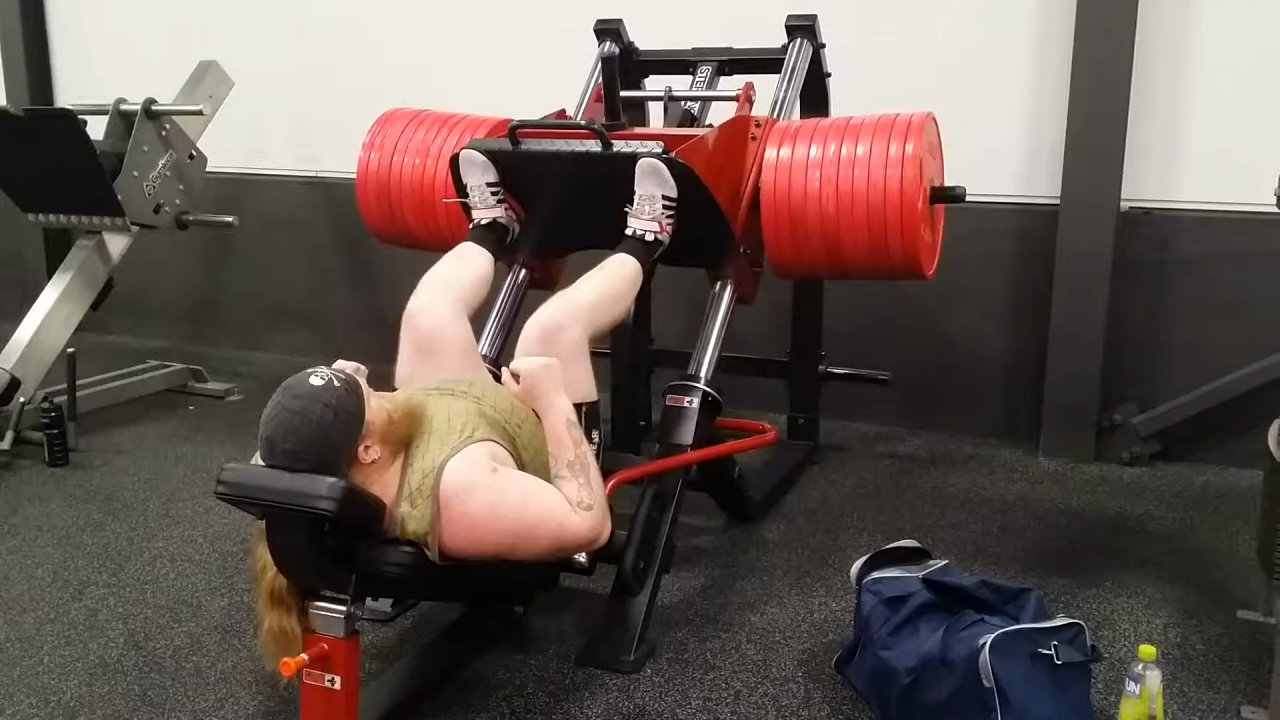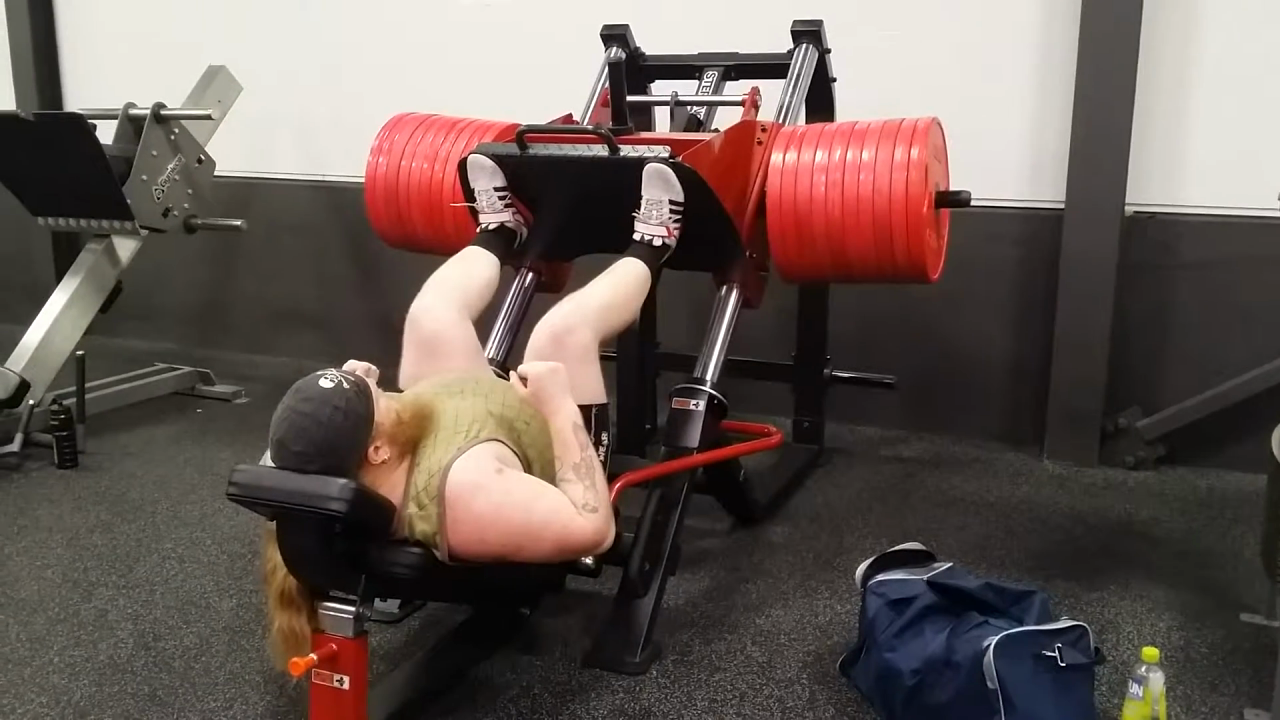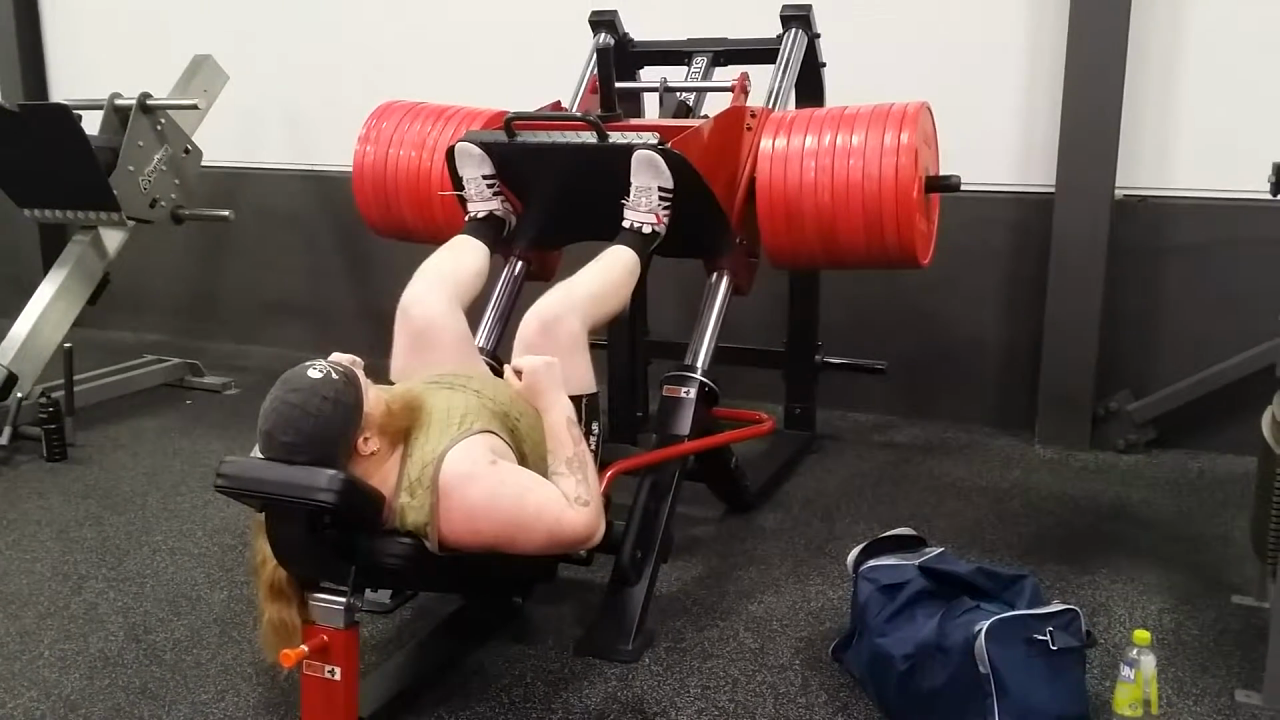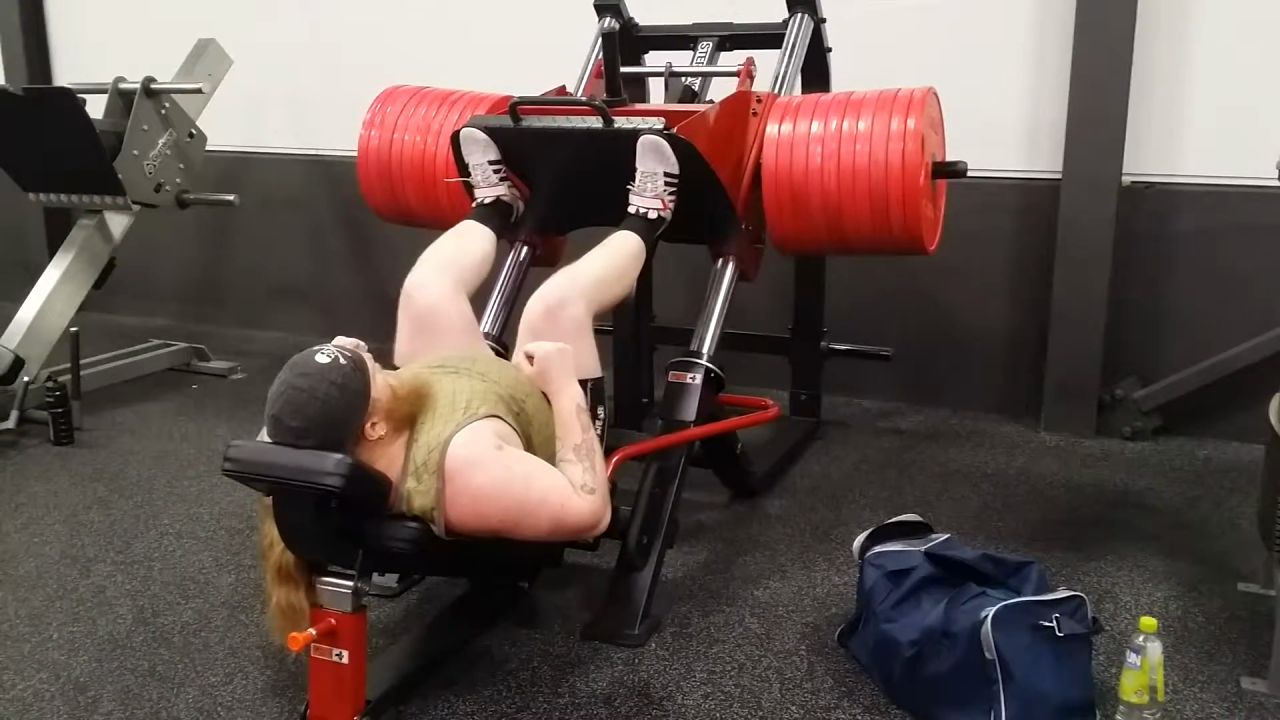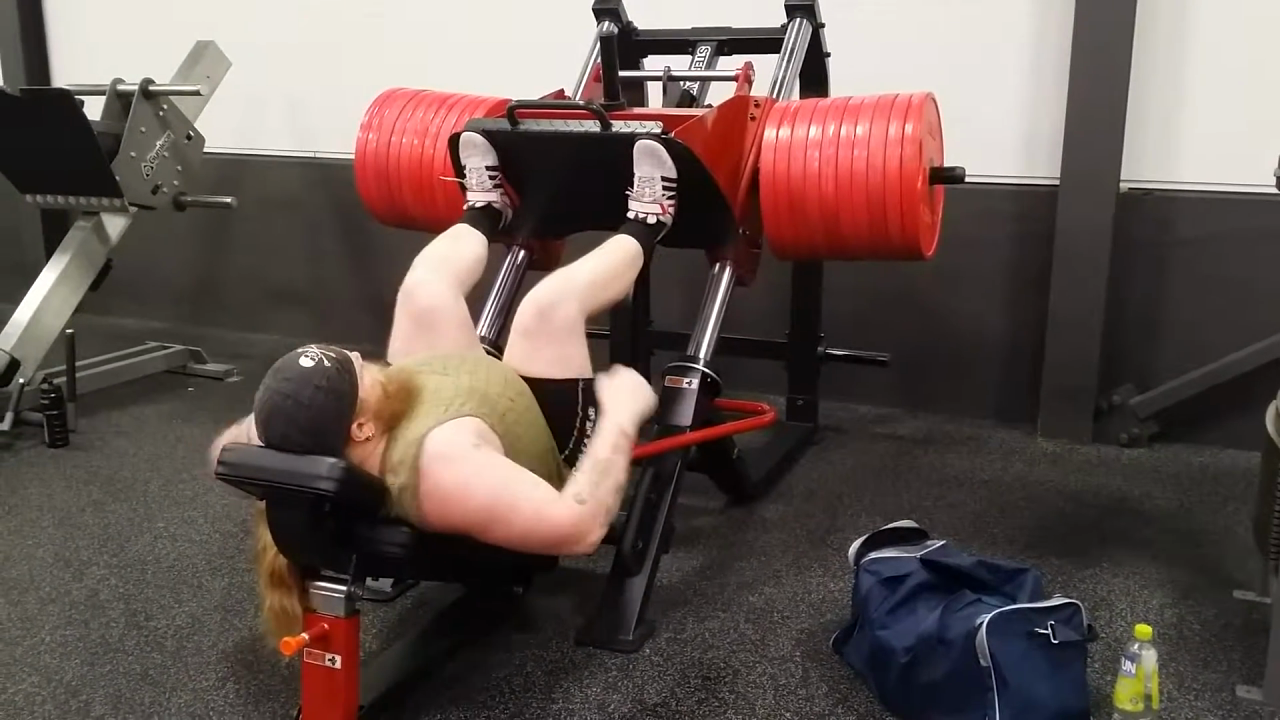
dt=1s
person 1, frame 1
left shoulder: (303, 475)
right shoulder: (458, 492)
right elbow: (589, 526)
left wrist: (342, 393)
right wrist: (553, 403)
right hip: (546, 451)
left knee: (429, 313)
right knee: (554, 330)
left ankle: (492, 225)
right ankle: (642, 243)
person 1, frame 2
left shoulder: (311, 474)
right shoulder: (465, 491)
right elbow: (592, 529)
left wrist: (351, 393)
right wrist: (558, 406)
right hip: (554, 452)
left knee: (433, 315)
right knee: (564, 331)
left ankle: (498, 230)
right ankle: (650, 246)
person 1, frame 3
left shoulder: (299, 469)
right shoulder: (458, 483)
right elbow: (584, 524)
left wrist: (338, 385)
right wrist: (552, 400)
right hip: (544, 437)
left knee: (425, 303)
right knee: (553, 318)
left ankle: (488, 218)
right ankle: (639, 235)
person 1, frame 4
right shoulder: (463, 467)
right elbow: (589, 511)
left wrist: (333, 377)
right wrist: (564, 389)
right hip: (551, 431)
left knee: (427, 290)
right knee: (557, 304)
left ankle: (495, 204)
right ankle: (645, 220)
person 1, frame 5
left shoulder: (296, 460)
right shoulder: (439, 465)
left elbow: (227, 449)
right elbow: (575, 529)
right wrist: (621, 416)
right hip: (540, 464)
left knee: (427, 290)
right knee: (548, 309)
left ankle: (488, 209)
right ankle: (645, 225)
